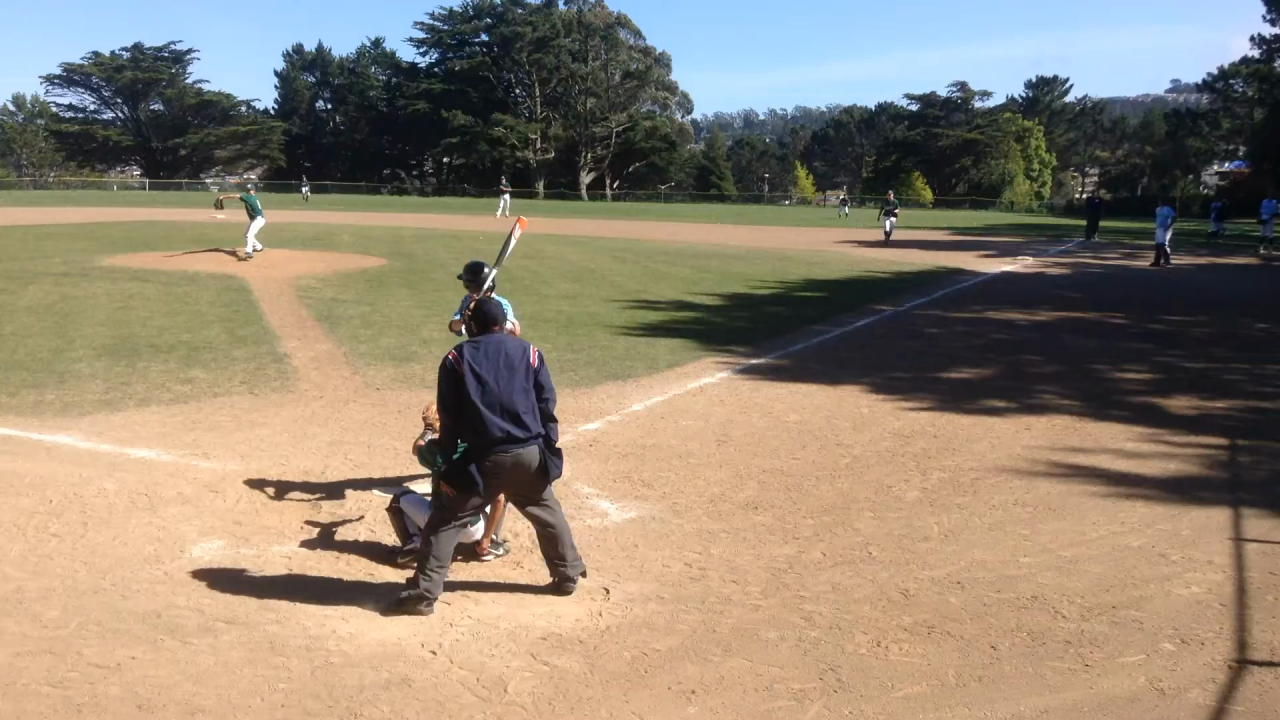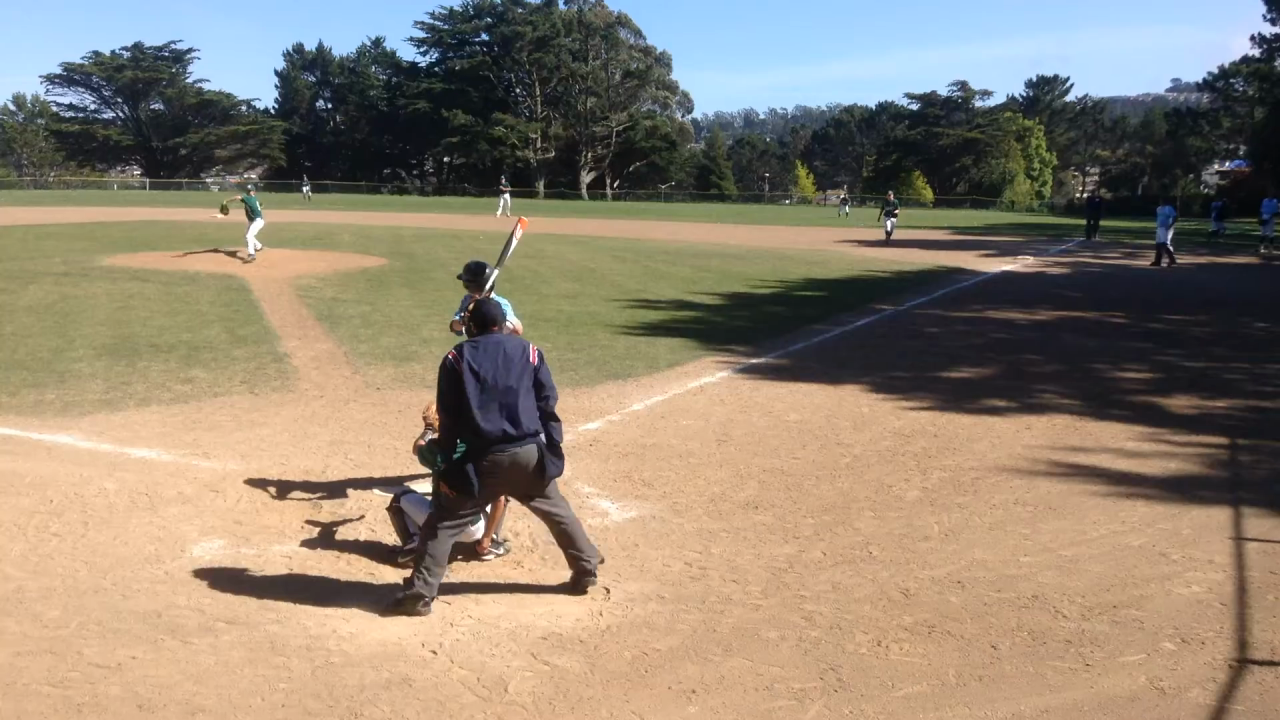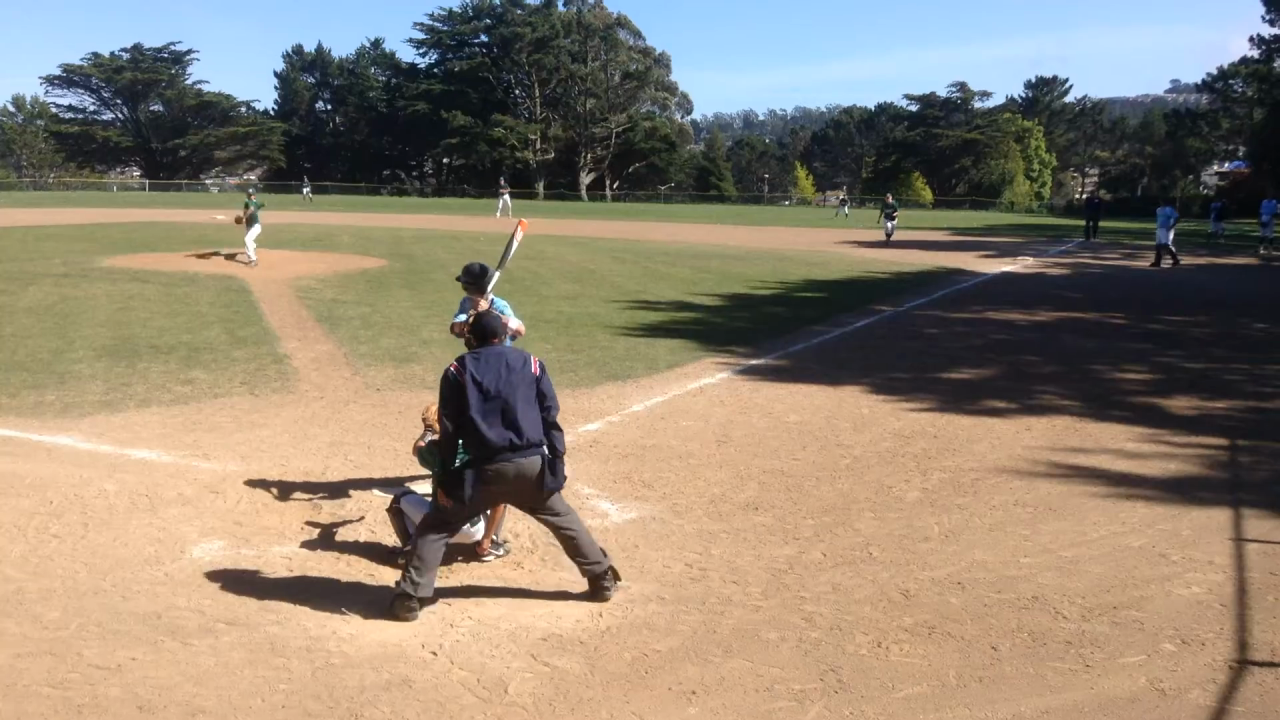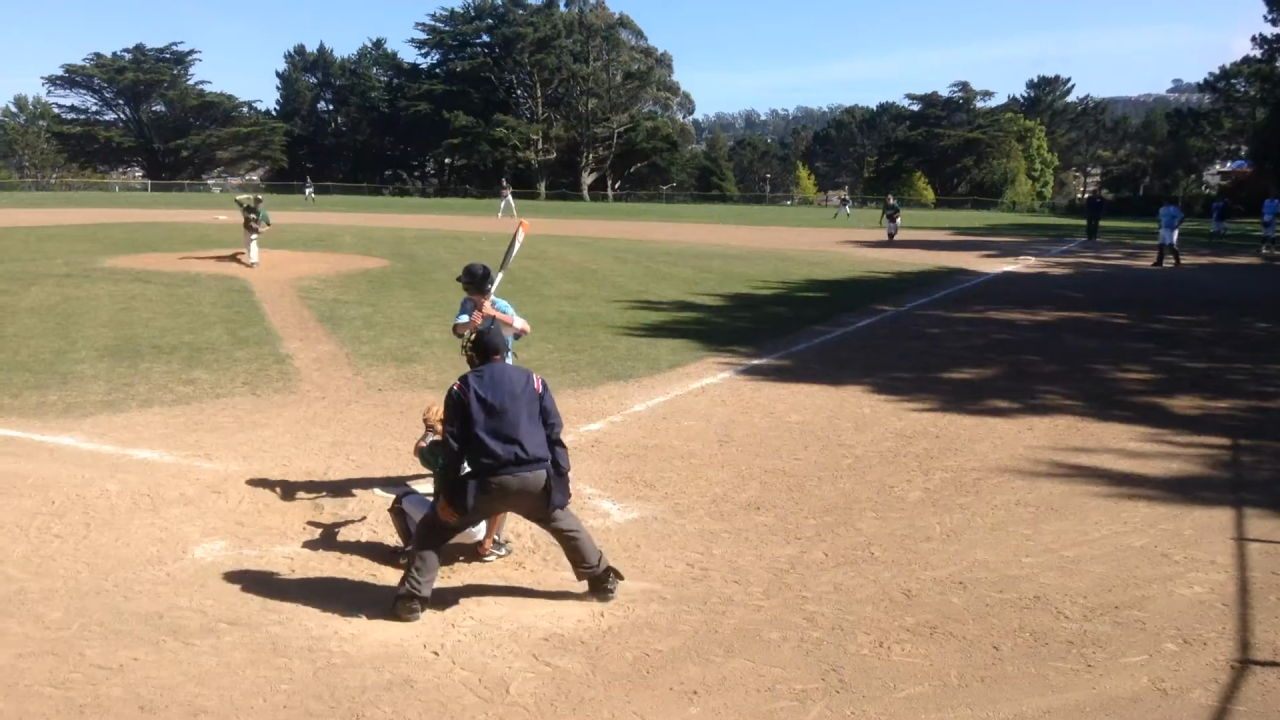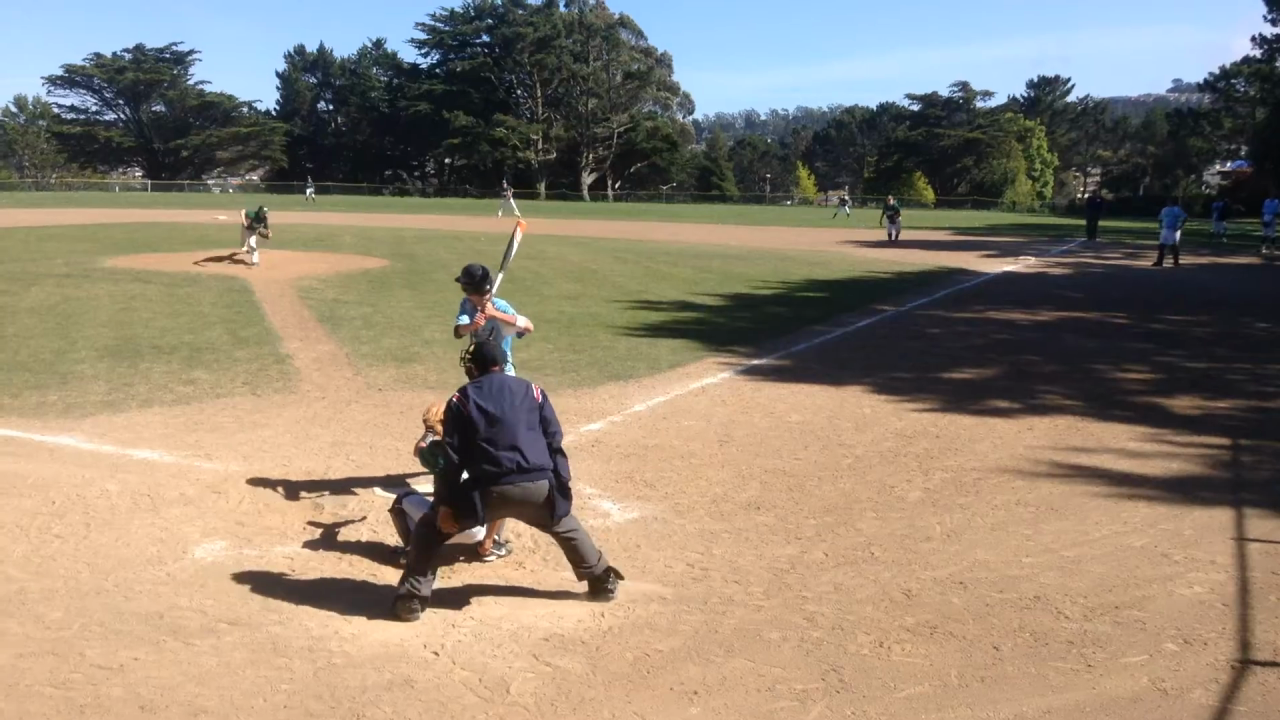
dt=0.1s
person 1, frame 1
left shoulder: (455, 358)
right shoulder: (530, 353)
left elbow: (448, 419)
right elbow: (546, 407)
left wrist: (445, 466)
right wrist: (550, 451)
left hip: (484, 458)
right hip: (529, 454)
left knee: (445, 521)
right knee: (548, 515)
left ankle: (423, 593)
right ankle: (568, 575)
person 1, frame 2
left shoulder: (456, 358)
right shoulder: (529, 352)
left elbow: (448, 419)
right elbow: (547, 405)
left wrist: (446, 465)
right wrist: (553, 449)
left hip: (483, 458)
right hip: (528, 453)
left knee: (444, 521)
right knee: (556, 510)
left ankle: (421, 593)
right ankle: (586, 571)
person 1, frame 3
left shoulder: (457, 371)
right shoulder: (531, 364)
left elbow: (449, 431)
right elbow: (550, 417)
left wrist: (443, 480)
right wrist: (556, 462)
left hip: (484, 469)
right hip: (530, 464)
left knee: (436, 525)
right knee: (563, 519)
left ankle: (410, 597)
right ankle: (602, 578)
person 1, frame 4
left shoulder: (462, 388)
right shoulder: (533, 381)
left elbow: (453, 446)
right elbow: (554, 435)
left wrist: (445, 494)
right wrist: (561, 478)
left hip: (488, 481)
right hip: (535, 478)
left knee: (434, 529)
right knee: (565, 524)
left ankle: (412, 598)
right ankle: (603, 581)
person 1, frame 5
left shoulder: (461, 400)
right shoulder: (532, 392)
left elbow: (452, 458)
right elbow: (554, 443)
left wrist: (445, 504)
right wrist: (562, 489)
left hip: (490, 491)
right hip: (538, 487)
left knee: (430, 528)
right knee: (566, 524)
left ankle: (412, 598)
right ankle: (603, 581)
person 2, frame 1
left shoulder: (436, 449)
left elbow: (417, 449)
right elbow: (499, 499)
left wrist: (429, 428)
right wrist: (486, 539)
right hip: (473, 530)
left knee: (400, 498)
left ankle: (414, 546)
right ankle: (489, 544)
person 2, frame 2
left shoulder: (436, 449)
left elbow: (417, 449)
right elbow: (499, 499)
left wrist: (429, 428)
right wrist: (487, 539)
right hip: (473, 530)
left knee: (401, 497)
left ankle: (414, 546)
right ankle: (490, 544)
person 2, frame 3
left shoulder: (436, 450)
left elbow: (417, 450)
left wrist: (428, 430)
right wrist: (486, 540)
right hip: (473, 531)
left knee: (401, 499)
right ankle: (490, 544)
person 2, frame 4
left shoulder: (438, 450)
left elbow: (418, 451)
left wrist: (430, 430)
right wrist: (488, 540)
right hip: (475, 531)
left knee: (403, 499)
right ankle: (493, 545)
person 2, frame 5
left shoulder: (438, 450)
left elbow: (418, 451)
left wrist: (430, 431)
right wrist: (489, 540)
right hip: (475, 532)
left knee: (403, 499)
right ankle: (492, 545)
